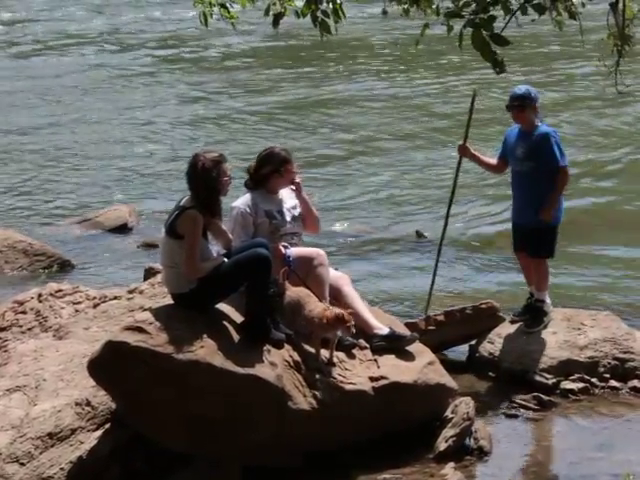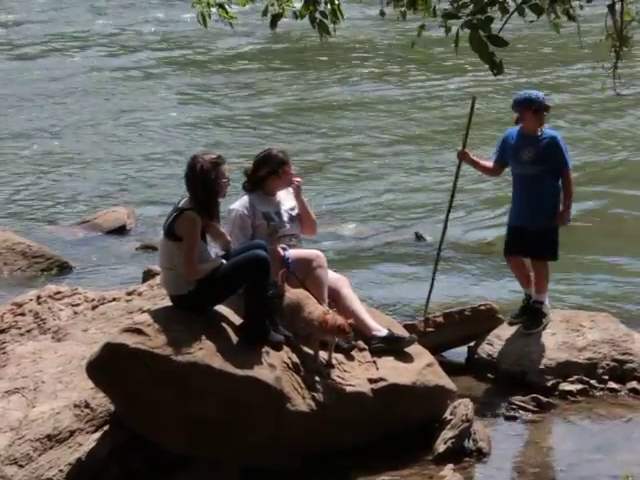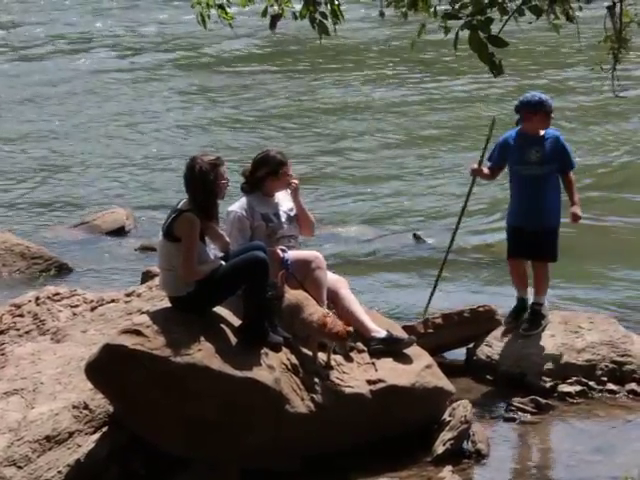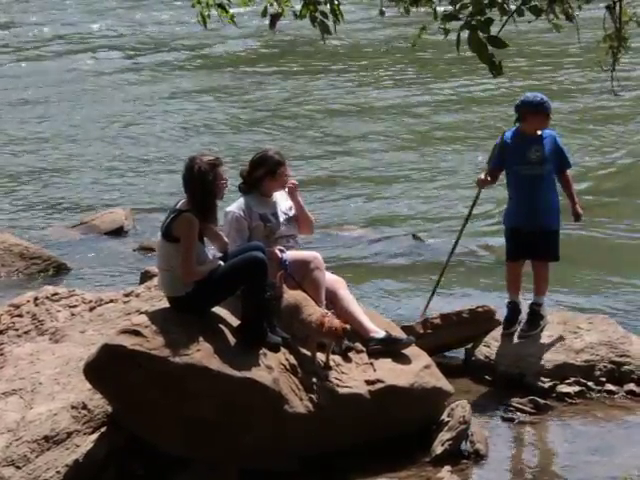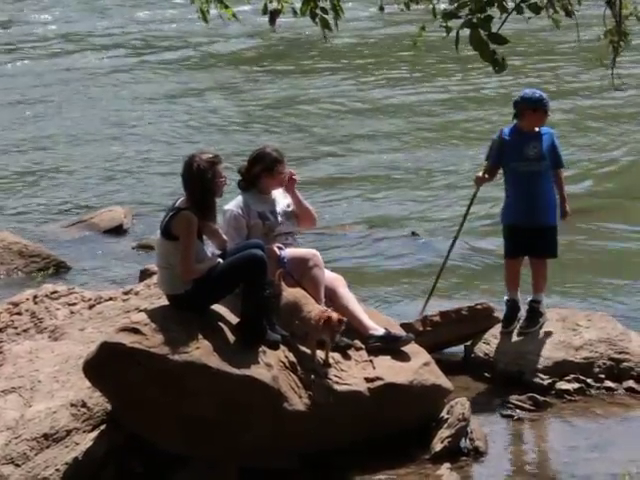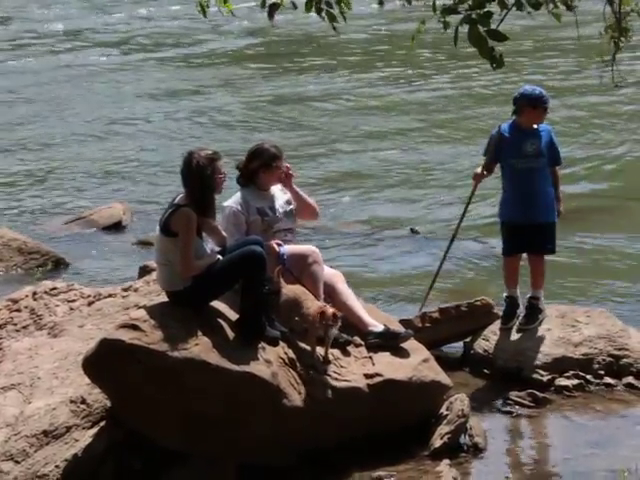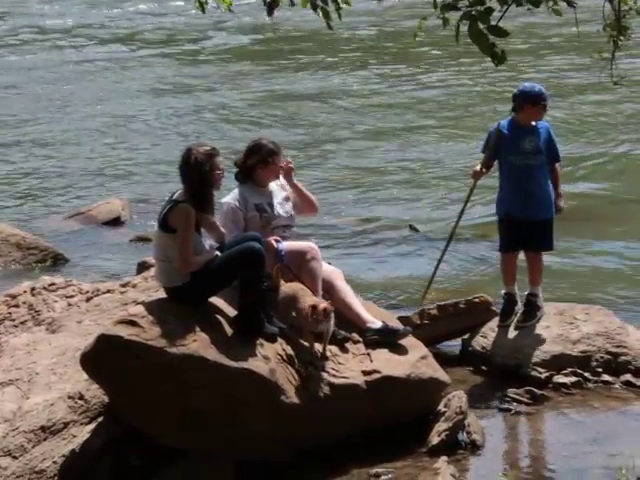
dt=0.2s
person 1, frame 1
left shoulder: (546, 136)
right shoulder: (512, 135)
left elbow: (563, 173)
right elbow: (499, 167)
left wrist: (552, 206)
right wrist: (472, 155)
left hip: (543, 212)
right hip: (521, 211)
left knee: (538, 258)
right knee: (523, 255)
left ankle: (542, 305)
right ankle: (534, 298)
person 1, frame 2
left shoulder: (552, 139)
right shoulder: (510, 138)
left elbow: (566, 176)
right elbow: (495, 169)
left wrist: (566, 207)
right wrist: (471, 160)
left hip: (545, 215)
right hip: (519, 213)
left knee: (539, 261)
right knee: (512, 257)
left ankle: (540, 307)
right ankle: (531, 298)
person 1, frame 3
left shoulder: (554, 139)
right shoulder: (509, 141)
left elbow: (566, 174)
right elbow: (493, 172)
left wrist: (574, 203)
right wrist: (480, 172)
left hip: (546, 216)
right hip: (518, 216)
left knee: (540, 263)
right knee: (515, 261)
left ankle: (539, 309)
right ankle: (521, 302)
person 1, frame 4
left shoulder: (551, 139)
right shoulder: (507, 141)
left elbow: (562, 173)
right elbow: (494, 174)
left wrist: (574, 202)
right wrist: (484, 180)
left hip: (546, 216)
right hip: (517, 217)
left knee: (541, 263)
right knee: (513, 263)
left ankle: (537, 310)
right ankle: (513, 307)
person 1, frame 5
left shoulder: (548, 136)
right shoulder: (505, 138)
left elbow: (556, 171)
right elbow: (492, 170)
left wrist: (563, 200)
right wrist: (482, 177)
left hip: (544, 213)
right hip: (515, 214)
left knee: (539, 260)
right knee: (512, 261)
left ankle: (536, 306)
right ankle: (512, 305)
person 1, frame 6
left shoulder: (546, 133)
right shoulder: (503, 134)
left elbow: (553, 168)
right elbow: (489, 165)
left wrist: (558, 199)
right wrist: (480, 173)
left hip: (542, 210)
right hip: (512, 211)
left knee: (537, 257)
right knee: (510, 257)
left ankle: (535, 303)
right ankle: (512, 301)
person 1, frame 7
left shoulder: (544, 130)
right shoulder: (501, 131)
left elbow: (553, 164)
right elbow: (488, 162)
left wrist: (558, 193)
right wrist: (479, 170)
left hip: (540, 207)
right hip: (510, 207)
left knee: (534, 254)
right knee: (508, 254)
left ankle: (534, 300)
right ankle: (510, 298)
person 2, frame 1
left shoulder: (289, 194)
right shoulder: (245, 206)
left elbow: (314, 228)
left wrist: (301, 197)
right wrist: (270, 249)
left hip: (302, 264)
left knee: (341, 280)
right knee: (317, 256)
left ankle: (377, 331)
person 2, frame 2
left shoulder: (286, 195)
right shoulder: (243, 208)
left elbow: (311, 230)
right elbow: (237, 251)
left wrist: (299, 198)
right wrist: (268, 251)
left hip: (299, 266)
left knee: (339, 282)
right knee: (315, 258)
left ankle: (375, 333)
person 2, frame 3
left shoulder: (284, 197)
right shoulder: (241, 210)
left elbow: (309, 231)
left wrist: (297, 199)
right wrist: (267, 253)
left hip: (298, 267)
left knee: (338, 283)
right knee: (314, 259)
left ankle: (374, 334)
person 2, frame 4
left shoulder: (283, 197)
right shoulder: (239, 210)
left elbow: (308, 229)
left wrist: (296, 199)
right wrist: (265, 253)
left hip: (297, 267)
left knee: (337, 284)
right knee: (313, 259)
left ankle: (373, 334)
person 2, frame 5
left shoulder: (282, 194)
right shoulder: (238, 208)
left elbow: (311, 222)
left wrist: (293, 193)
right wrist: (264, 251)
left hip: (295, 264)
left knee: (336, 281)
right knee: (312, 257)
left ankle: (373, 332)
person 2, frame 6
left shoulder: (281, 190)
right shoulder: (237, 204)
left elbow: (313, 214)
left wrist: (291, 187)
left hip: (295, 261)
left knee: (335, 277)
right knee: (311, 253)
left ankle: (372, 328)
person 2, frame 7
left shoulder: (281, 185)
right shoulder: (235, 201)
left elbow: (313, 209)
left wrist: (291, 181)
left hip: (293, 258)
left knee: (333, 274)
right knee: (309, 250)
left ankle: (371, 325)
person 3, frame 1
left shoulder: (196, 204)
right shoulder: (193, 215)
left elbow: (227, 243)
right elbow: (192, 270)
left wrist: (213, 222)
right wrist: (220, 260)
left hip: (195, 281)
right hip: (189, 292)
left knee: (260, 245)
right knee: (260, 259)
left ankle: (267, 318)
right ankle: (256, 327)
person 3, frame 2
left shoulder: (194, 206)
right shoulder: (191, 216)
left elbow: (226, 244)
right elbow: (191, 271)
right wrist: (218, 261)
left hip: (194, 283)
right hip: (188, 294)
left knee: (258, 246)
right knee: (258, 260)
left ankle: (266, 320)
right ankle: (255, 329)
person 3, frame 3
left shoulder: (192, 207)
right shoulder: (189, 218)
left elbow: (225, 246)
right elbow: (189, 273)
right wrist: (216, 263)
left hip: (193, 284)
right hip: (187, 295)
left knee: (257, 248)
right knee: (257, 262)
left ankle: (266, 322)
right ankle: (253, 330)
person 3, frame 4
left shoulder: (191, 207)
right shoulder: (188, 218)
left elbow: (223, 246)
right elbow: (188, 274)
right wrist: (216, 263)
left hip: (192, 285)
right hip: (186, 296)
left knee: (256, 249)
right knee: (256, 262)
left ankle: (264, 322)
right ankle: (252, 331)
person 3, frame 5
left shoulder: (189, 205)
right shoulder: (187, 216)
left elbow: (222, 244)
right elbow: (187, 271)
right wrist: (214, 260)
left hip: (191, 283)
right hip: (185, 293)
left knee: (255, 246)
right knee: (255, 260)
left ankle: (264, 320)
right ankle: (252, 329)
person 3, frame 6
left shoulder: (189, 201)
right shoulder: (186, 213)
left elbow: (221, 240)
right elbow: (187, 268)
right wrist: (214, 257)
left hip: (189, 280)
right hip: (184, 290)
left knee: (255, 243)
right knee: (254, 256)
left ankle: (262, 317)
right ankle: (251, 326)
person 3, frame 7
left shoulder: (187, 197)
right shoulder: (185, 209)
left elbow: (220, 237)
right elbow: (185, 264)
right wrist: (212, 254)
left hip: (188, 276)
right hip: (183, 286)
left knee: (253, 239)
right knee: (253, 253)
left ankle: (261, 313)
right ankle: (250, 322)
